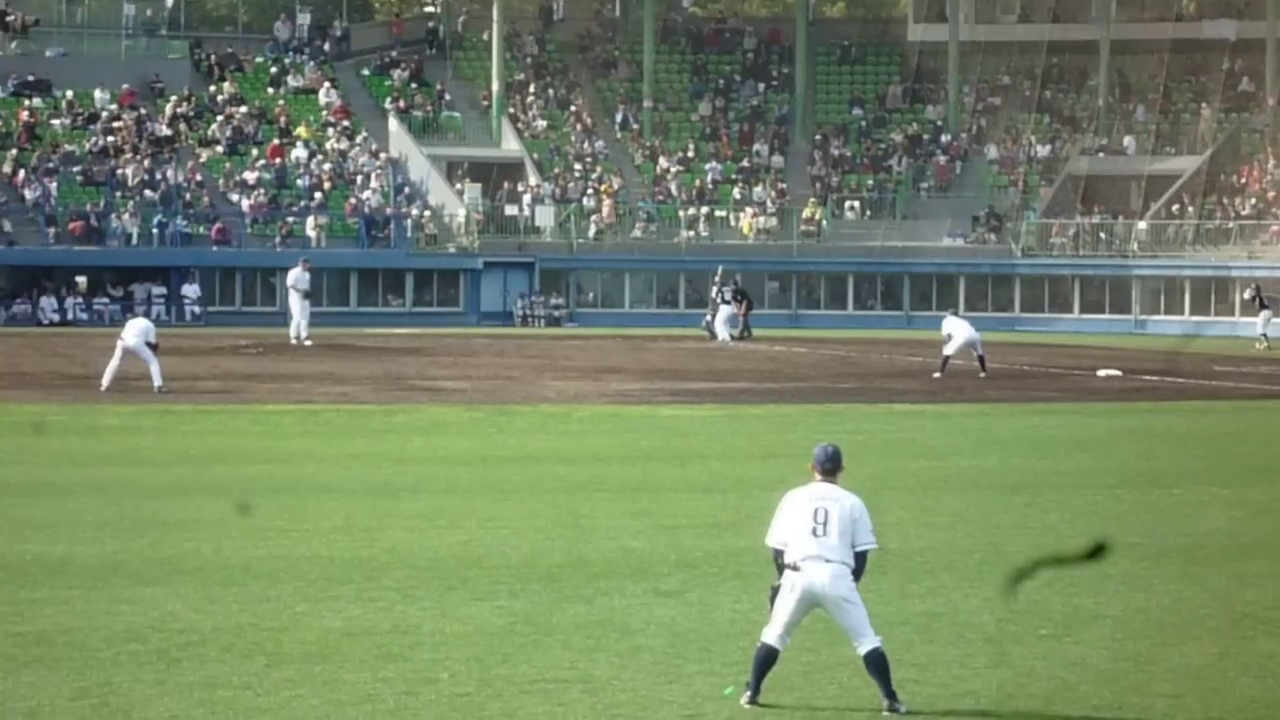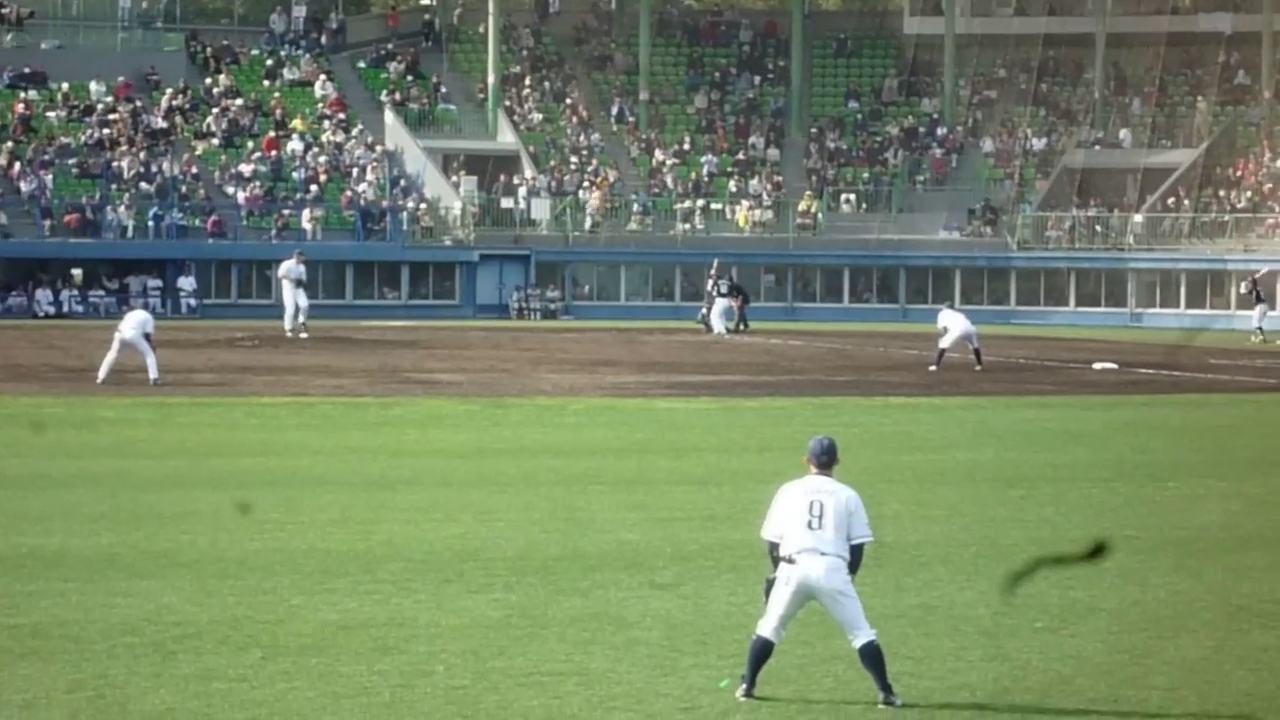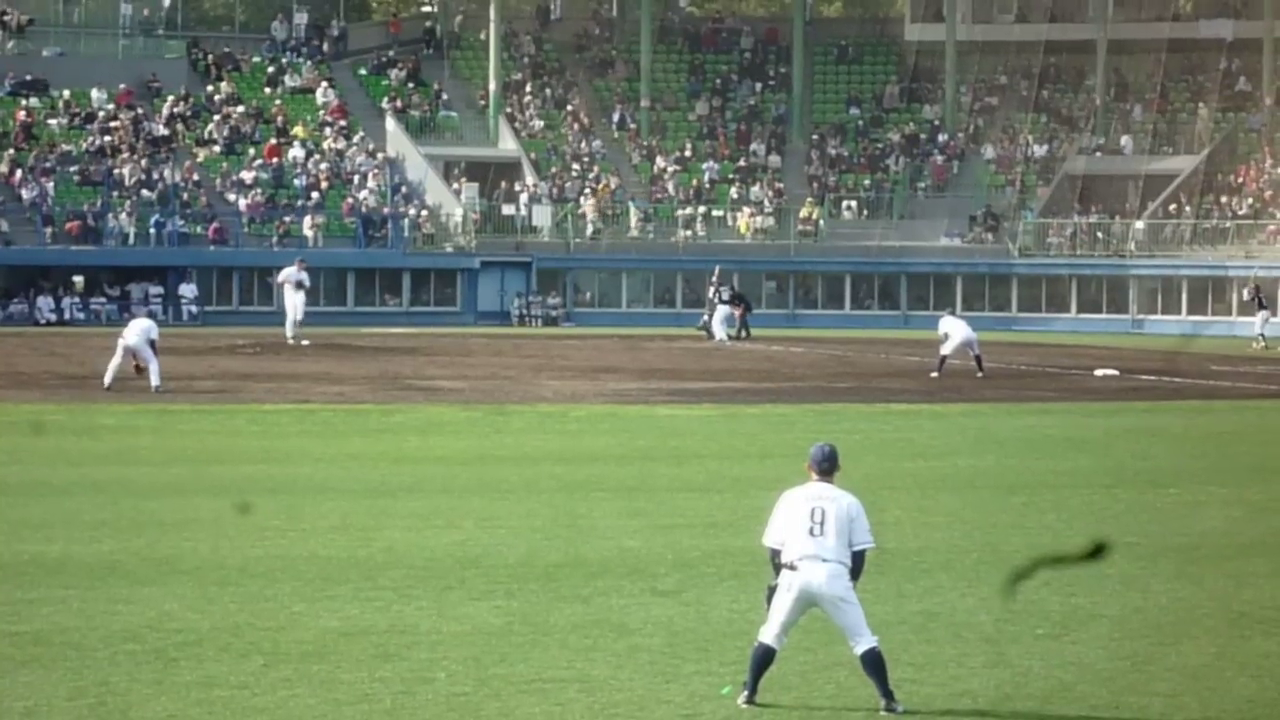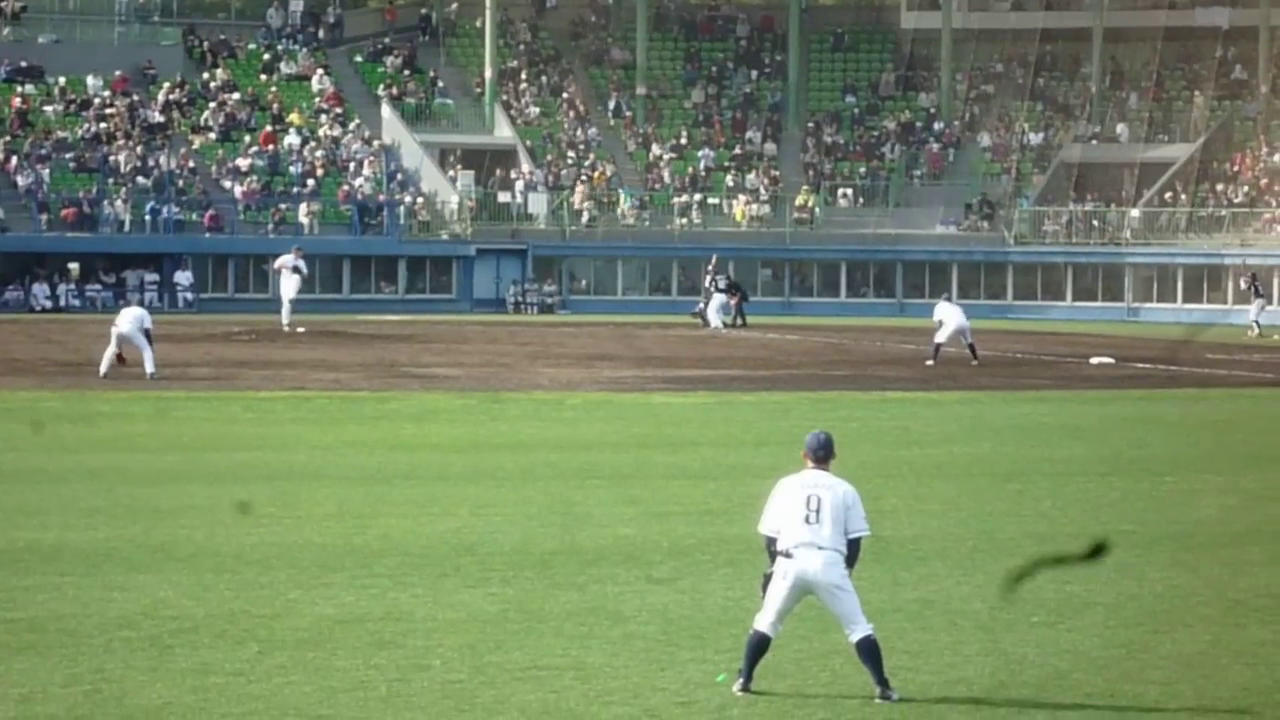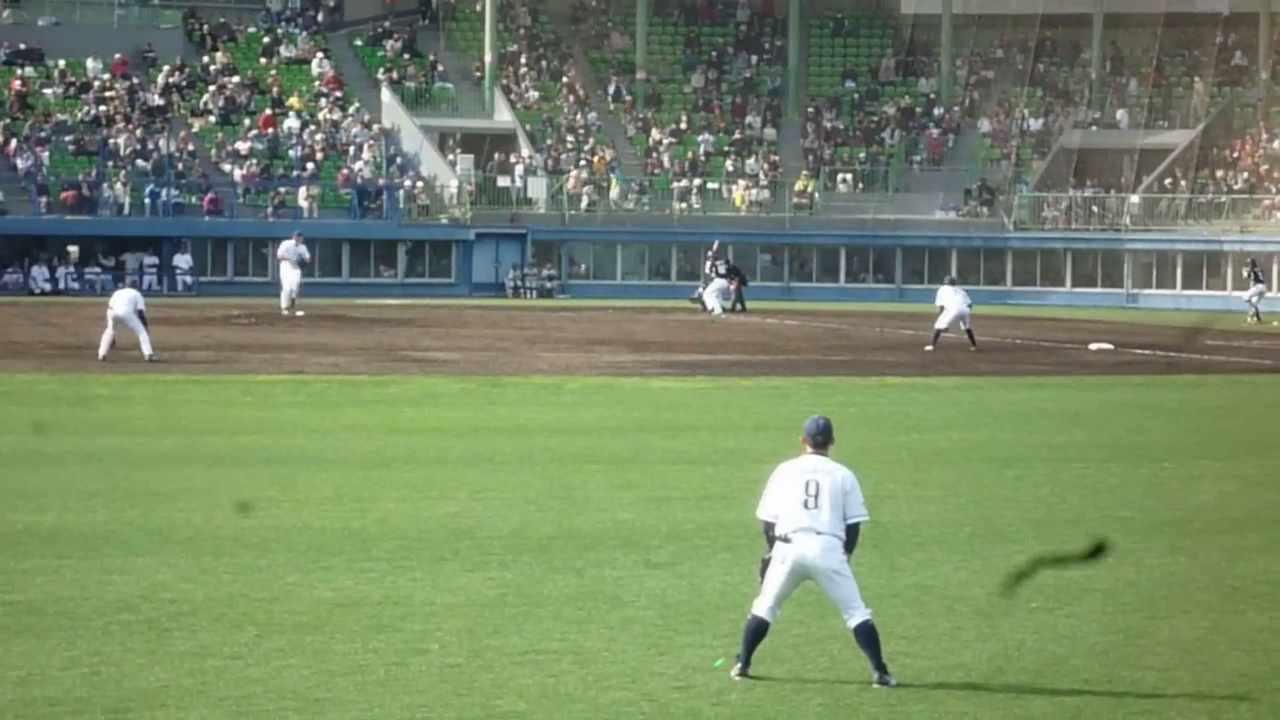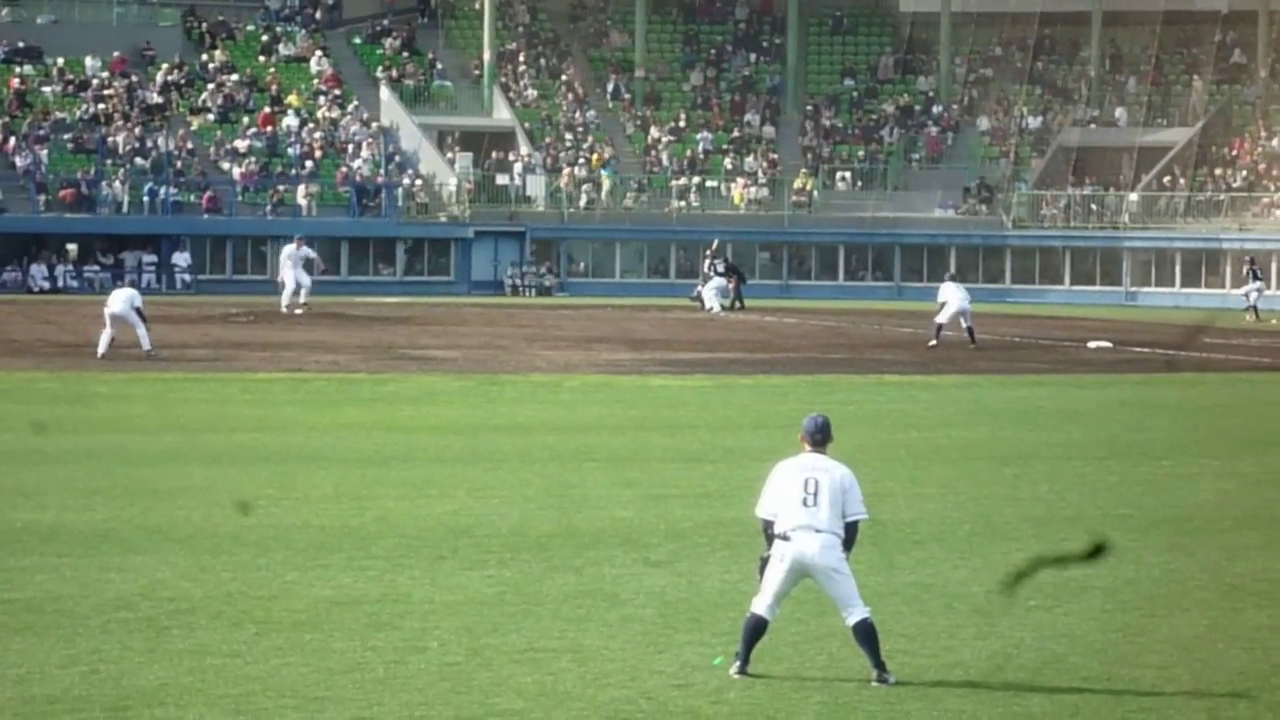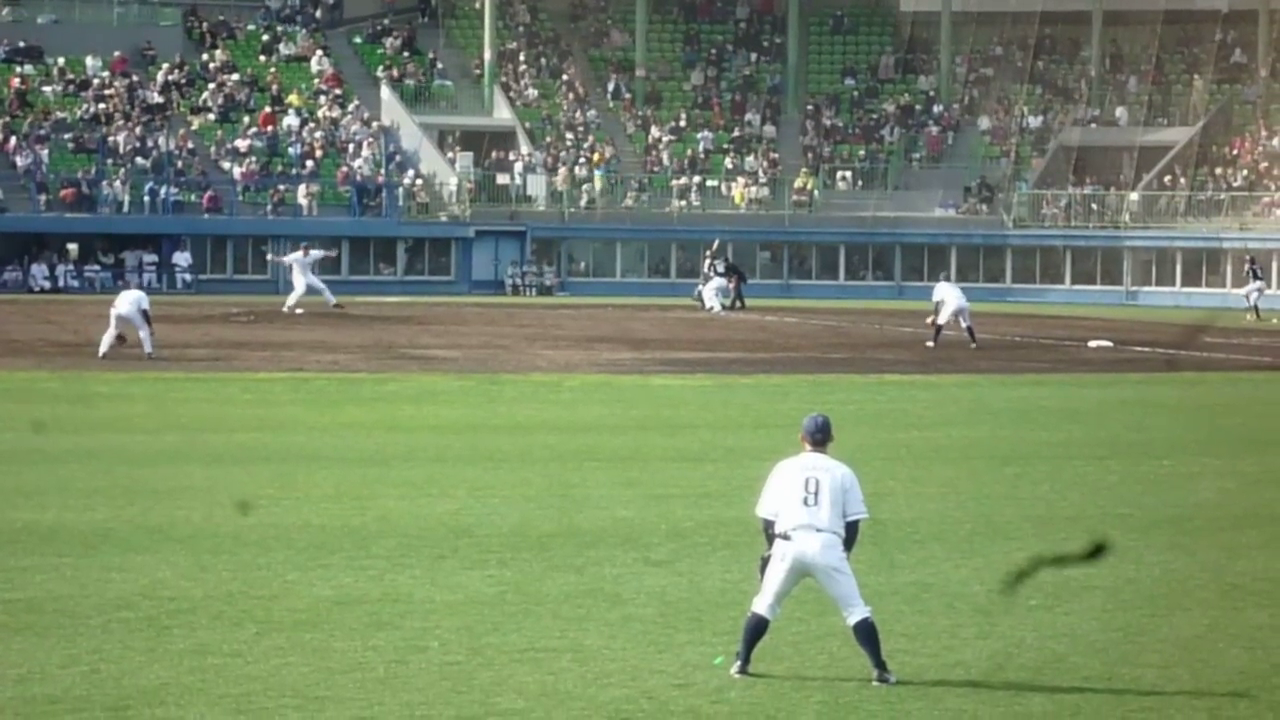
dt=0.2s
person 1, frame 1
left shoulder: (793, 497)
right shoulder: (852, 502)
left elbow: (777, 547)
right elbow: (861, 552)
left wrist: (783, 579)
right wrist: (852, 582)
left hip: (799, 576)
right hip: (837, 577)
left knee: (774, 635)
right knee: (866, 640)
left ankle: (751, 693)
right ankle: (890, 700)
person 1, frame 2
left shoulder: (789, 490)
right shoulder: (847, 495)
left elbow: (772, 540)
right elbow: (858, 545)
left wrist: (778, 571)
right wrist: (849, 575)
left hip: (794, 568)
right hip: (832, 570)
left knee: (769, 628)
right knee: (861, 633)
left ankle: (747, 685)
right ankle: (886, 692)
person 1, frame 3
left shoulder: (790, 497)
right shoulder: (849, 502)
left elbow: (774, 547)
right elbow: (859, 551)
left wrist: (780, 578)
right wrist: (851, 582)
left hip: (795, 575)
right hip: (834, 577)
left knee: (771, 635)
right knee: (863, 640)
left ankle: (748, 693)
right ankle: (887, 699)
person 1, frame 4
left shoulder: (786, 485)
right shoulder: (845, 489)
left elbow: (770, 535)
right elbow: (855, 539)
left wrist: (775, 566)
right wrist: (846, 570)
left hip: (791, 563)
right hip: (829, 565)
left knee: (766, 623)
right knee: (858, 627)
left ankle: (744, 680)
right ankle: (882, 687)
person 1, frame 5
left shoulder: (785, 470)
right shoulder: (843, 474)
left elbow: (768, 520)
right elbow: (853, 524)
left wrist: (773, 551)
right wrist: (845, 554)
left hip: (789, 548)
right hip: (828, 550)
left knee: (764, 607)
right knee: (856, 612)
left ankle: (742, 665)
right ankle: (880, 672)
person 1, frame 6
left shoulder: (784, 468)
right shoulder: (842, 473)
left elbow: (767, 518)
right elbow: (852, 522)
left wrist: (772, 549)
right wrist: (843, 552)
left hip: (788, 546)
right hip: (827, 548)
left knee: (764, 605)
right knee: (855, 610)
left ankle: (741, 663)
right ankle: (879, 670)
person 1, frame 7
left shoulder: (784, 468)
right shoulder: (842, 472)
left elbow: (767, 518)
right elbow: (853, 522)
left wrist: (772, 549)
right wrist: (844, 552)
left hip: (789, 545)
right hip: (827, 547)
left knee: (765, 605)
right knee: (856, 610)
left ankle: (742, 663)
right ankle: (879, 669)
